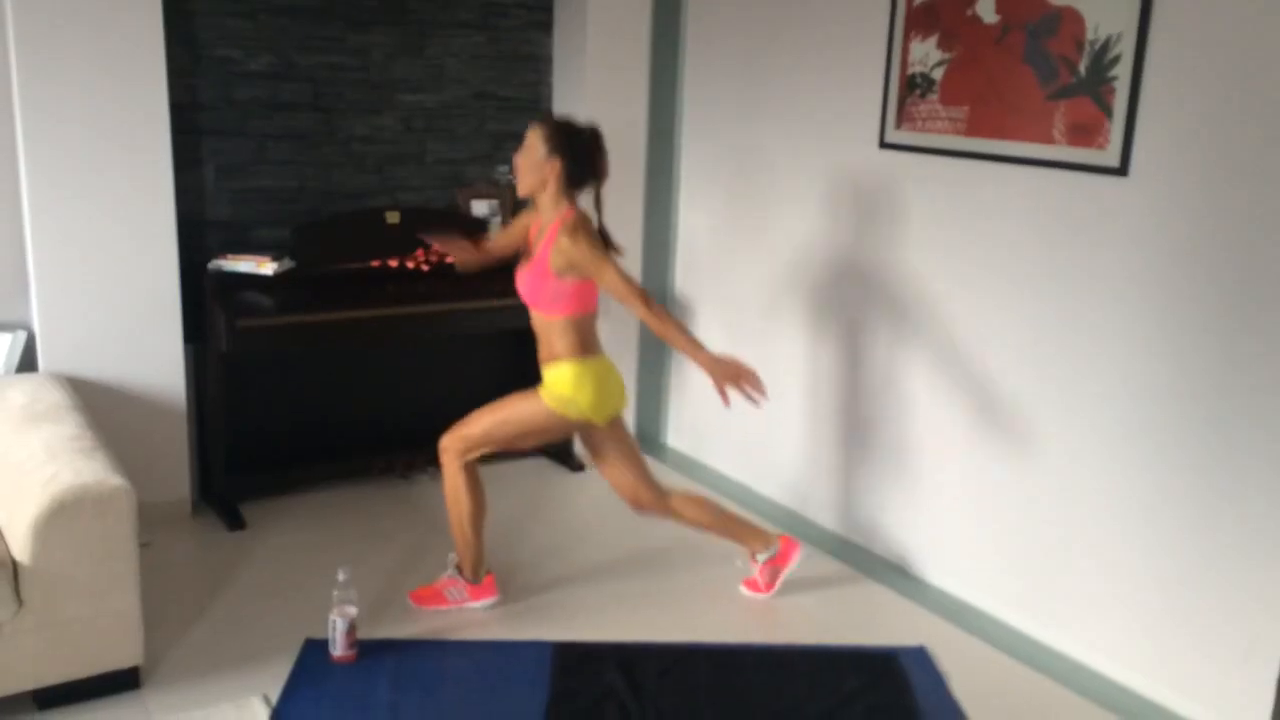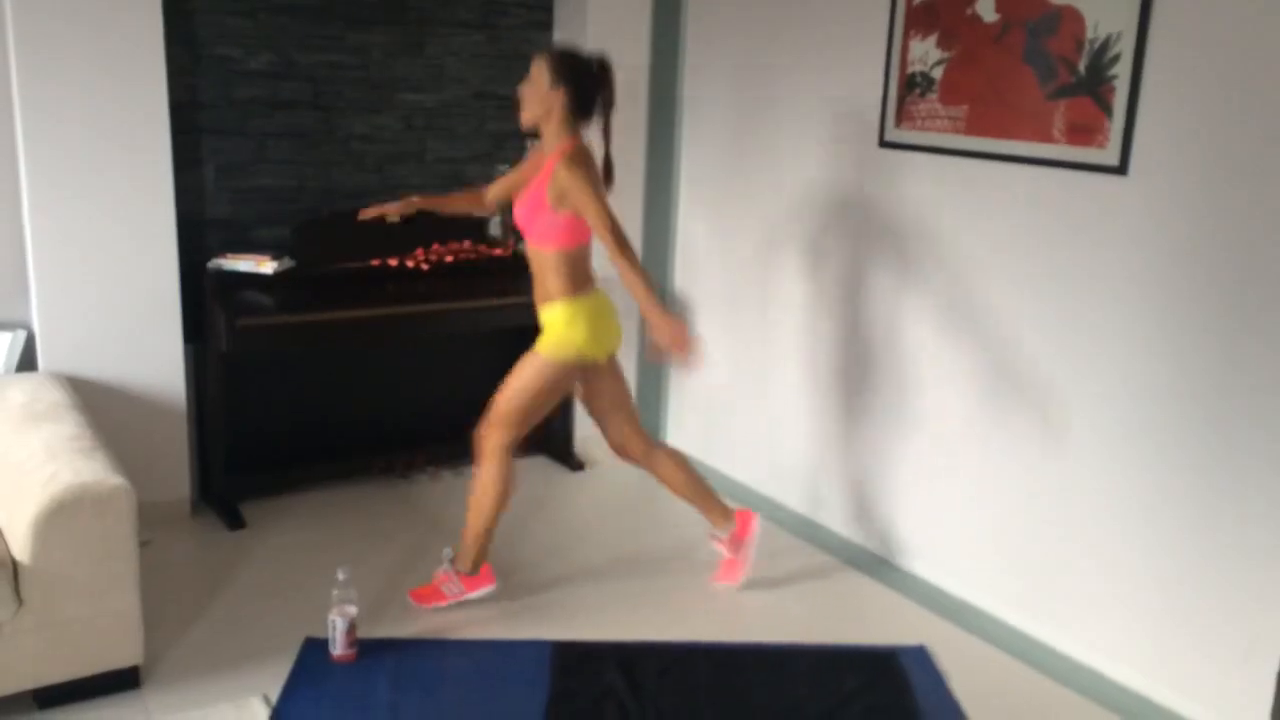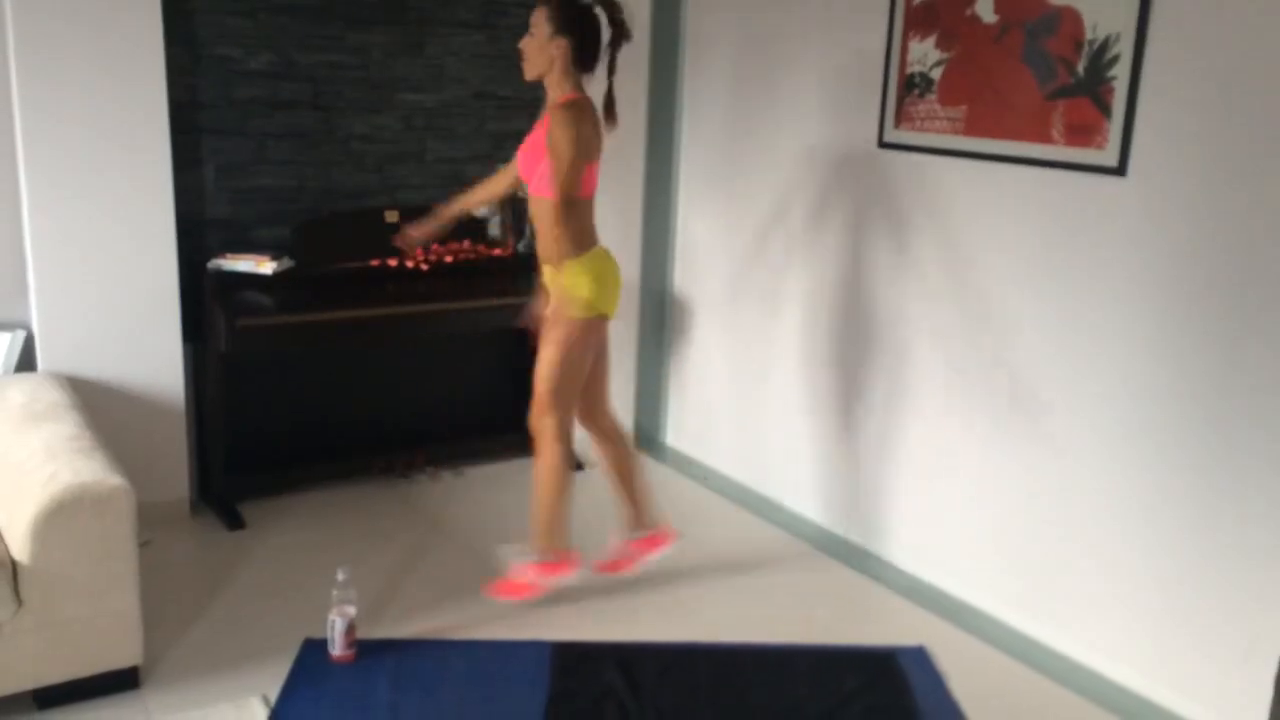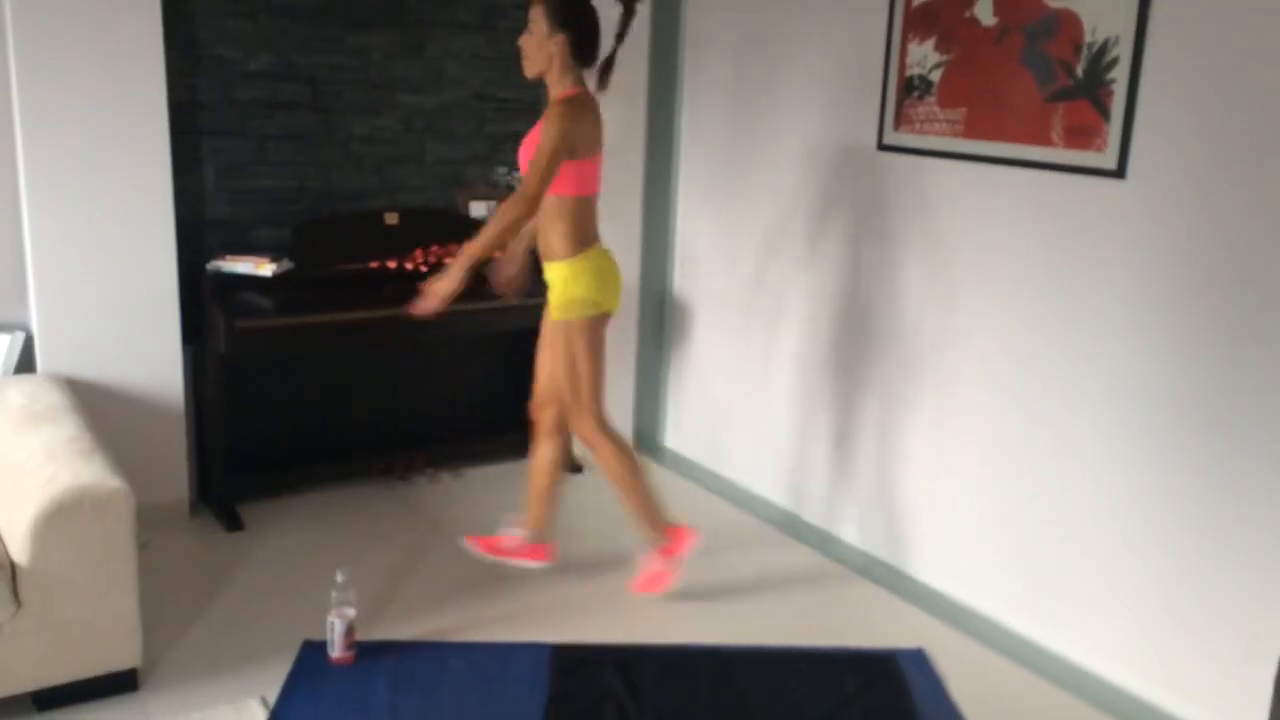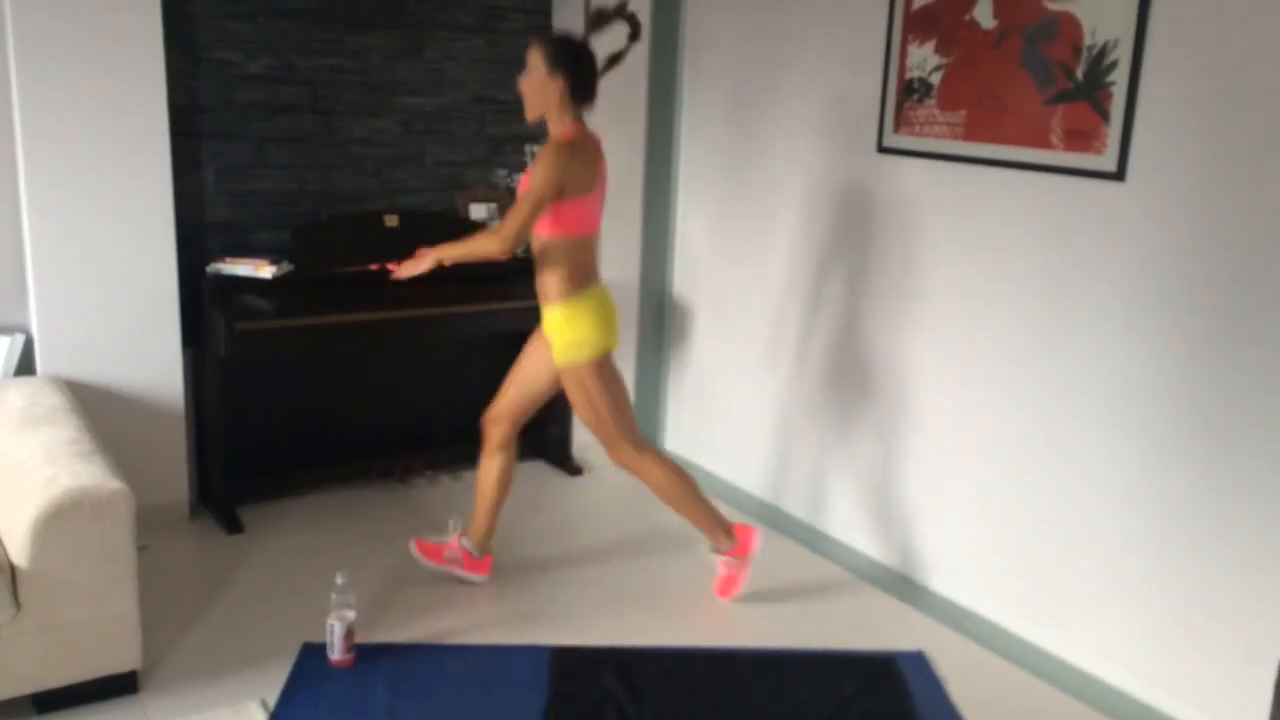
dt=0.1s
person 1, frame 1
left shoulder: (572, 235)
right shoulder: (536, 221)
left elbow: (641, 302)
right elbow: (486, 251)
left wrist: (707, 360)
right wrist: (458, 249)
left hip: (575, 390)
right hip: (581, 386)
left knee: (454, 448)
right knee: (647, 498)
left ankle: (469, 579)
right ankle: (770, 549)
person 1, frame 2
left shoulder: (569, 163)
right shoulder: (545, 158)
left elbow: (613, 238)
right elbow: (486, 199)
left wrist: (656, 313)
right wrist: (415, 203)
left hip: (576, 324)
right hip: (573, 323)
left knee: (494, 438)
right knee: (633, 443)
left ankle: (467, 571)
right ankle: (728, 523)
person 1, frame 3
left shoulder: (568, 116)
right shoulder: (564, 111)
left elbow: (563, 206)
right elbow: (512, 178)
left wrist: (555, 291)
right wrist: (441, 216)
left hip: (579, 282)
right hip: (571, 280)
left knee: (548, 421)
right knee: (594, 415)
left ankle: (550, 556)
right ankle: (643, 530)
person 1, frame 4
left shoulder: (565, 111)
right shoulder: (571, 108)
left elbow: (523, 202)
left wrist: (460, 266)
right wrist: (520, 252)
left hip: (579, 280)
right hip: (572, 279)
left knee: (585, 423)
right knee: (544, 413)
left ankle: (665, 536)
right ankle: (532, 537)
person 1, frame 5
left shoulder: (563, 153)
right shoulder: (582, 146)
left elbow: (504, 241)
left wrist: (433, 256)
left hip: (576, 323)
right hip: (563, 319)
left knee: (625, 449)
right knee: (499, 424)
left ankle: (730, 541)
right ankle: (473, 550)
